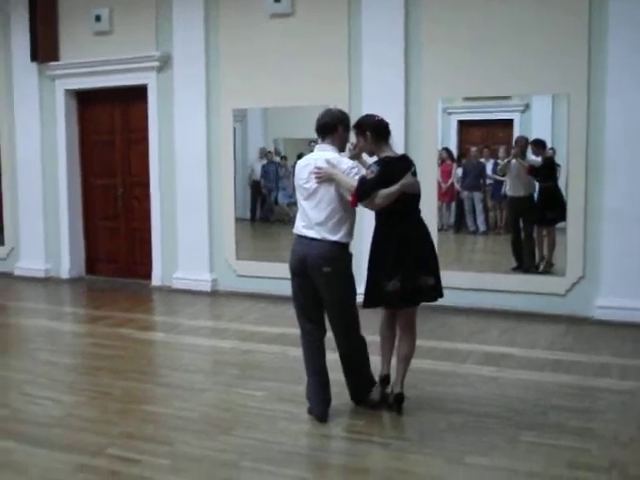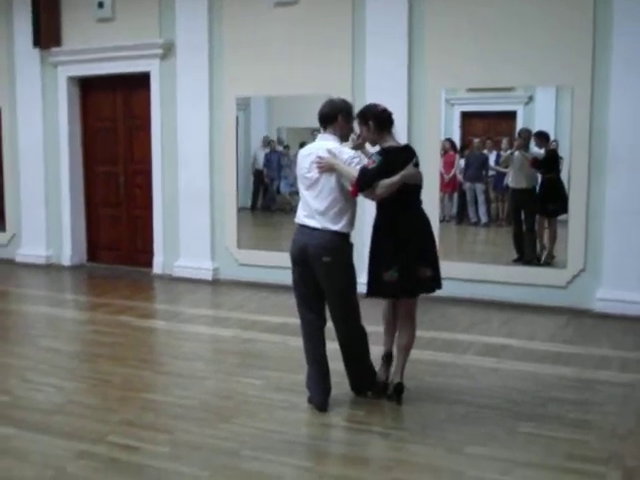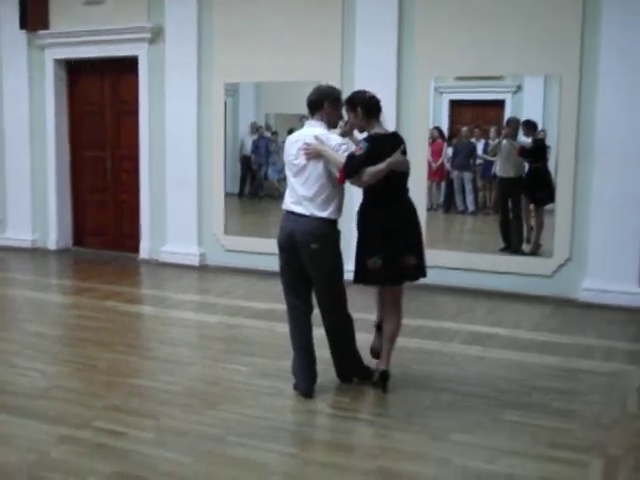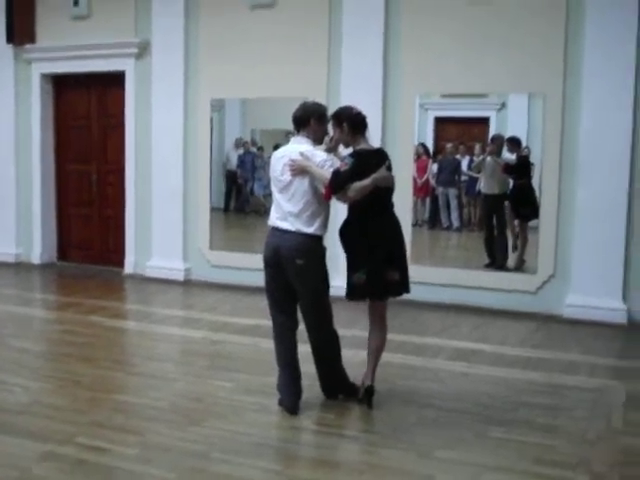
dt=0.2s
person 1, frame 1
left shoulder: (302, 165)
right shoulder: (344, 166)
right elbow: (374, 200)
right wrist: (402, 185)
left hip: (300, 248)
right hip: (329, 253)
left knee: (310, 330)
right knee: (346, 329)
left ankle: (318, 403)
right ankle: (364, 392)
person 1, frame 2
left shoulder: (304, 154)
right shoulder: (346, 156)
right elbow: (375, 191)
right wrist: (404, 175)
left hip: (301, 238)
right hip: (330, 243)
left knee: (311, 319)
right knee: (346, 318)
left ankle: (318, 392)
right ankle: (364, 381)
person 1, frame 3
left shoulder: (292, 140)
right shoulder: (333, 142)
right elbow: (361, 178)
right wrist: (391, 163)
left hip: (289, 224)
right hip: (317, 229)
left knee: (297, 305)
right knee: (333, 305)
left ankle: (303, 378)
right ankle: (349, 368)
person 1, frame 4
left shoulder: (278, 156)
right shoulder: (318, 158)
right elbow: (347, 194)
right wrist: (376, 178)
left hip: (274, 240)
right hip: (303, 245)
left knee: (282, 321)
right knee: (318, 321)
left ankle: (288, 395)
right ankle: (335, 385)
person 2, frame 1
left shoulder: (382, 167)
right shoulder: (405, 162)
left elbow: (361, 193)
left wrist: (335, 174)
left hip: (392, 246)
right hip: (414, 244)
left knee: (390, 314)
right knee: (406, 320)
left ankle: (385, 375)
right ankle: (398, 388)
person 2, frame 2
left shoulder: (385, 157)
right shoulder: (407, 152)
left elbow: (362, 182)
left wrist: (336, 164)
left hip: (393, 236)
right hip: (414, 234)
left knee: (393, 301)
right knee: (406, 311)
left ankle: (388, 355)
right ankle: (397, 378)
person 2, frame 3
left shoulder: (372, 143)
right shoulder: (395, 139)
left elbow: (350, 169)
left wrist: (324, 150)
left hip: (380, 223)
right hip: (400, 221)
right knee: (392, 298)
right ankle: (383, 365)
person 2, frame 4
left shoulder: (358, 159)
right shoulder: (380, 155)
left elbow: (335, 185)
left wrist: (309, 167)
left hip: (366, 238)
right hip: (385, 236)
right knee: (378, 313)
right ankle: (368, 381)
person 3, frame 1
right shoulder: (509, 163)
right elbow: (499, 171)
left wrist: (519, 159)
right wrist: (511, 158)
left hip: (527, 200)
right hip: (512, 200)
left knee: (528, 233)
right knee: (515, 233)
left ankle: (529, 264)
right ankle: (519, 262)
person 3, frame 2
right shoulder: (512, 155)
right elbow: (502, 163)
left wrist: (523, 152)
right wrist: (514, 150)
left hip: (529, 192)
right hip: (515, 191)
left knee: (529, 225)
right knee: (516, 225)
left ankle: (530, 256)
right ankle: (520, 254)
person 3, frame 3
right shoulder: (500, 143)
right elbow: (490, 152)
left wrist: (510, 140)
right wrist: (502, 138)
left hip: (516, 180)
right hip: (502, 180)
left knee: (516, 214)
right knee: (503, 214)
left ankle: (517, 245)
right ankle: (507, 243)
person 3, frame 4
right shoulder: (485, 160)
right elbow: (474, 168)
right wrist: (486, 155)
left hip: (501, 197)
right hip: (487, 197)
left knee: (501, 230)
right knee: (488, 230)
left ankle: (501, 261)
right ankle: (492, 259)
person 4, frame 1
left shoulder: (548, 161)
right shoulder: (545, 160)
left elbow: (533, 171)
right elbow: (538, 175)
left hip: (551, 197)
right hip: (544, 196)
left knee: (550, 231)
right knee: (539, 229)
left ankle: (548, 261)
right ankle: (541, 257)
person 4, frame 2
left shoulder: (551, 153)
right shoulder: (548, 153)
left elbow: (536, 164)
right elbow: (540, 167)
left hip: (553, 189)
right hip: (546, 188)
left knee: (551, 223)
right knee: (540, 220)
left ankle: (549, 254)
right ankle: (542, 247)
person 4, frame 3
left shoulder: (539, 142)
right shoulder: (535, 142)
left elbow: (524, 153)
right elbow: (528, 156)
left hip: (539, 178)
right hip: (533, 176)
left knee: (538, 212)
left ankle: (535, 242)
right ankle: (530, 231)
person 4, frame 4
left shoulder: (523, 159)
right shoulder: (520, 158)
left elbow: (508, 169)
right elbow: (512, 172)
left hip: (524, 194)
right hip: (518, 192)
left knee: (523, 228)
left ankle: (520, 258)
